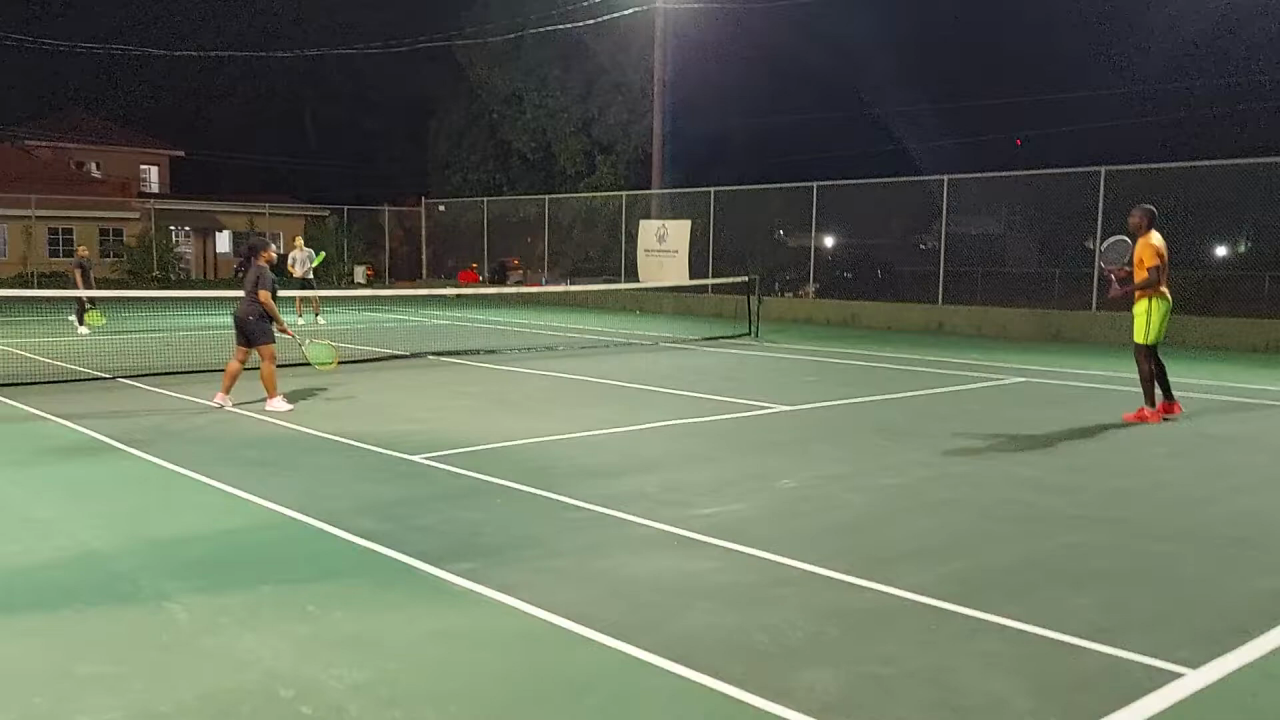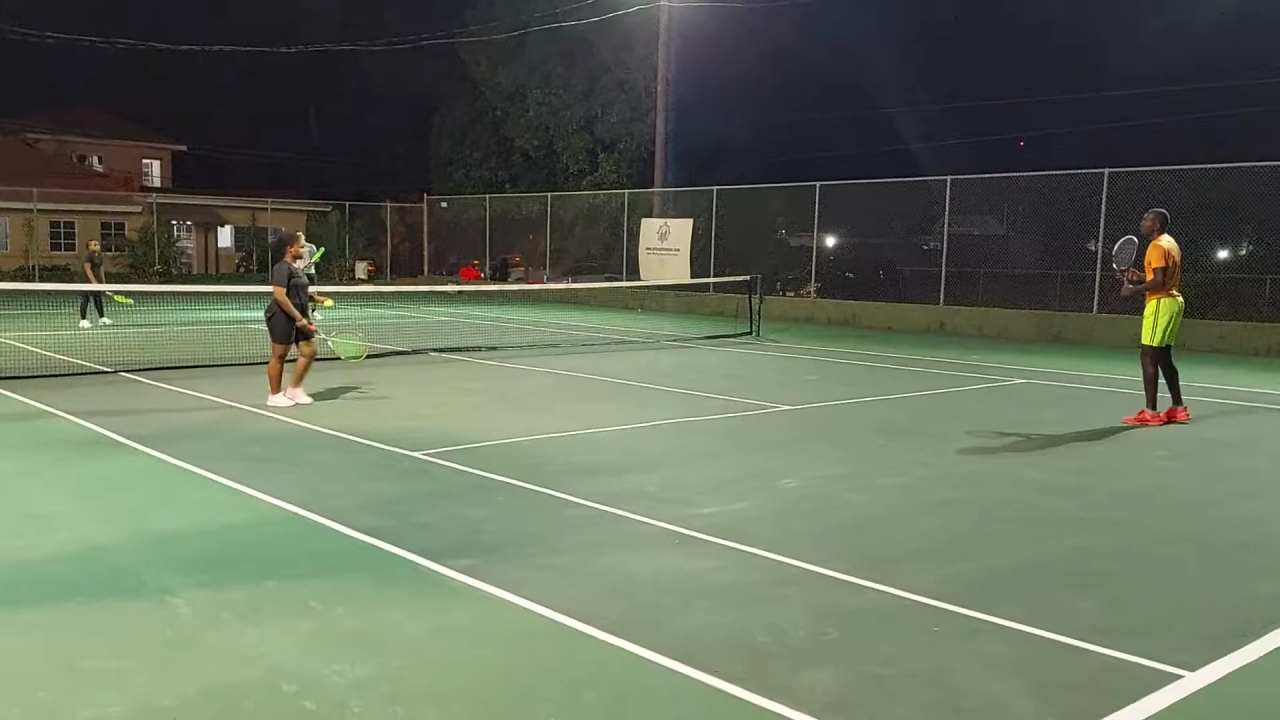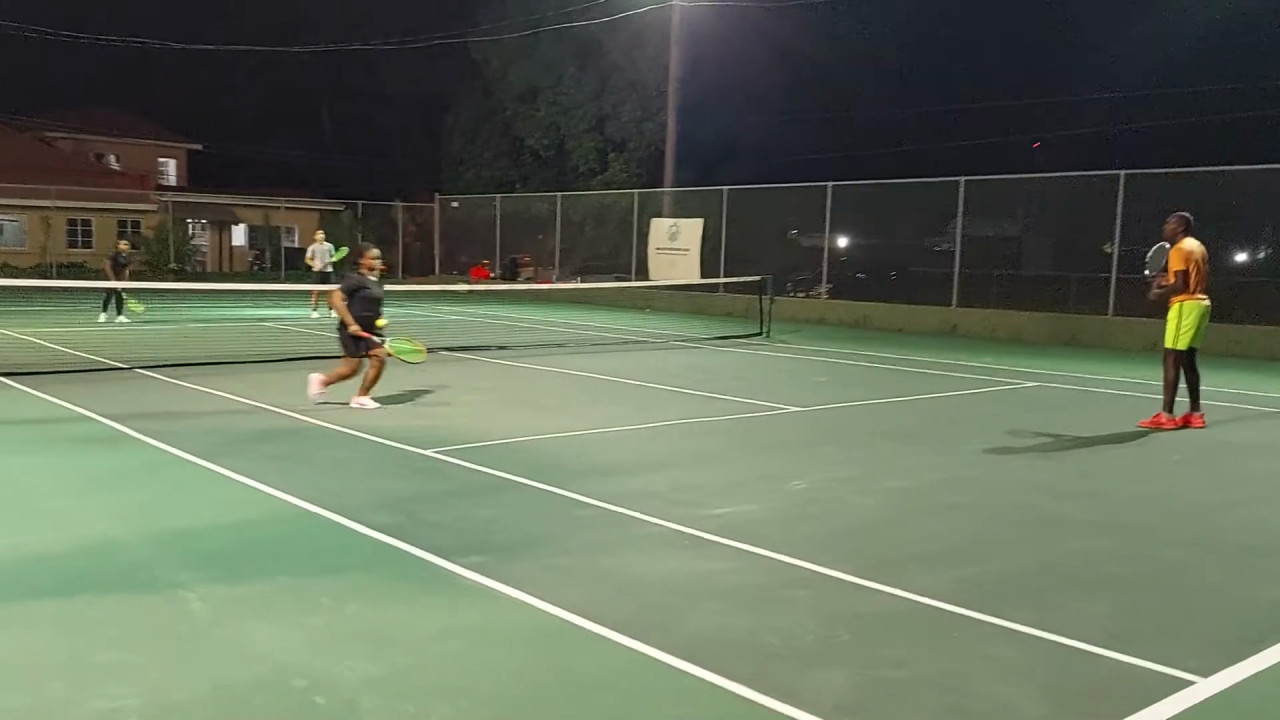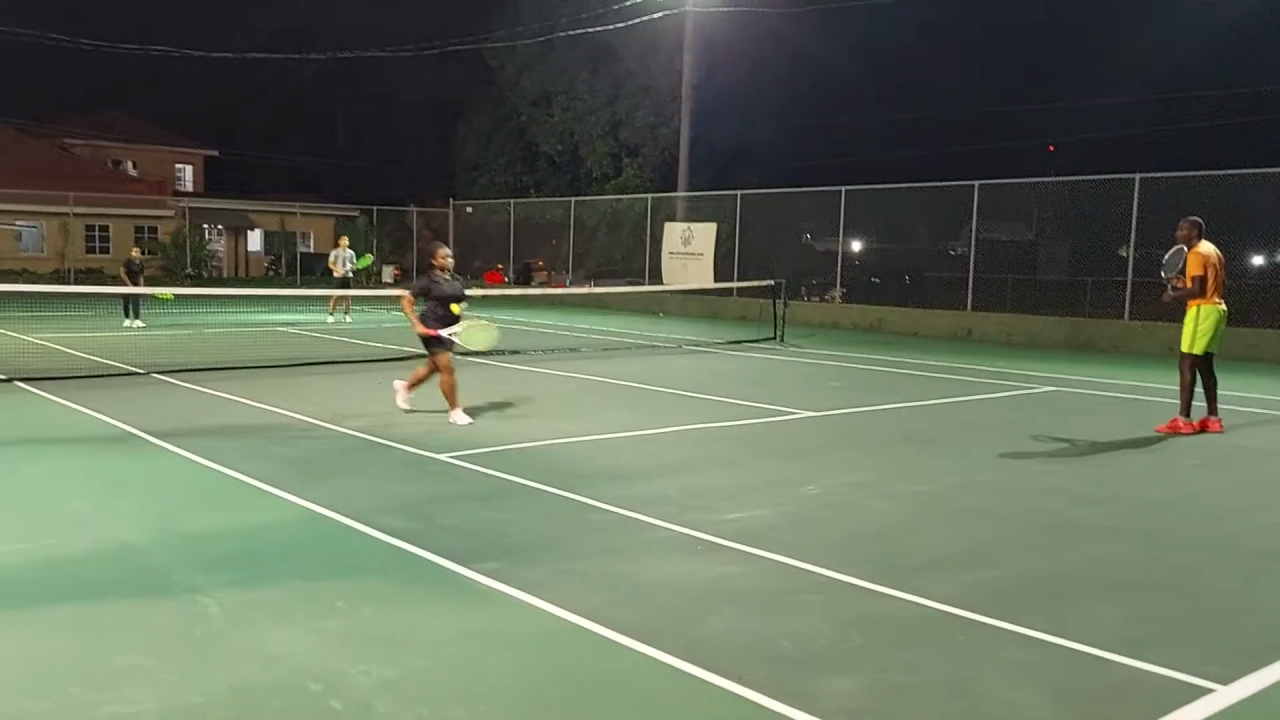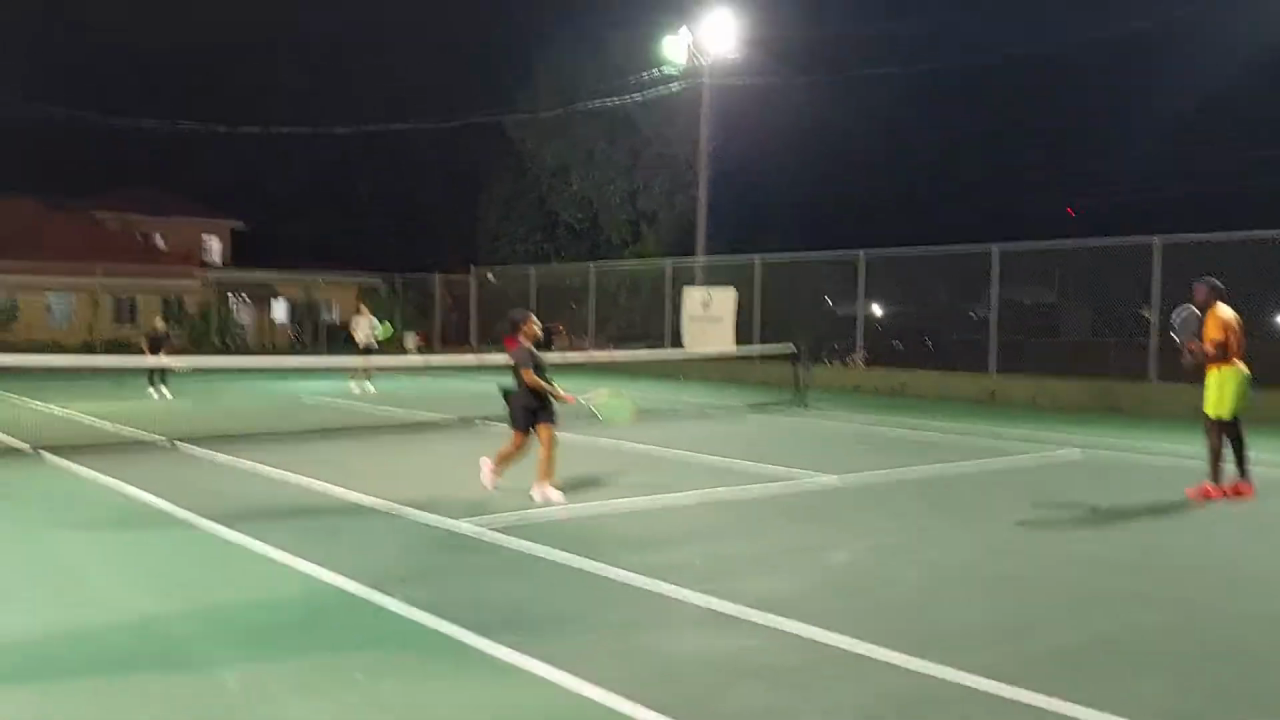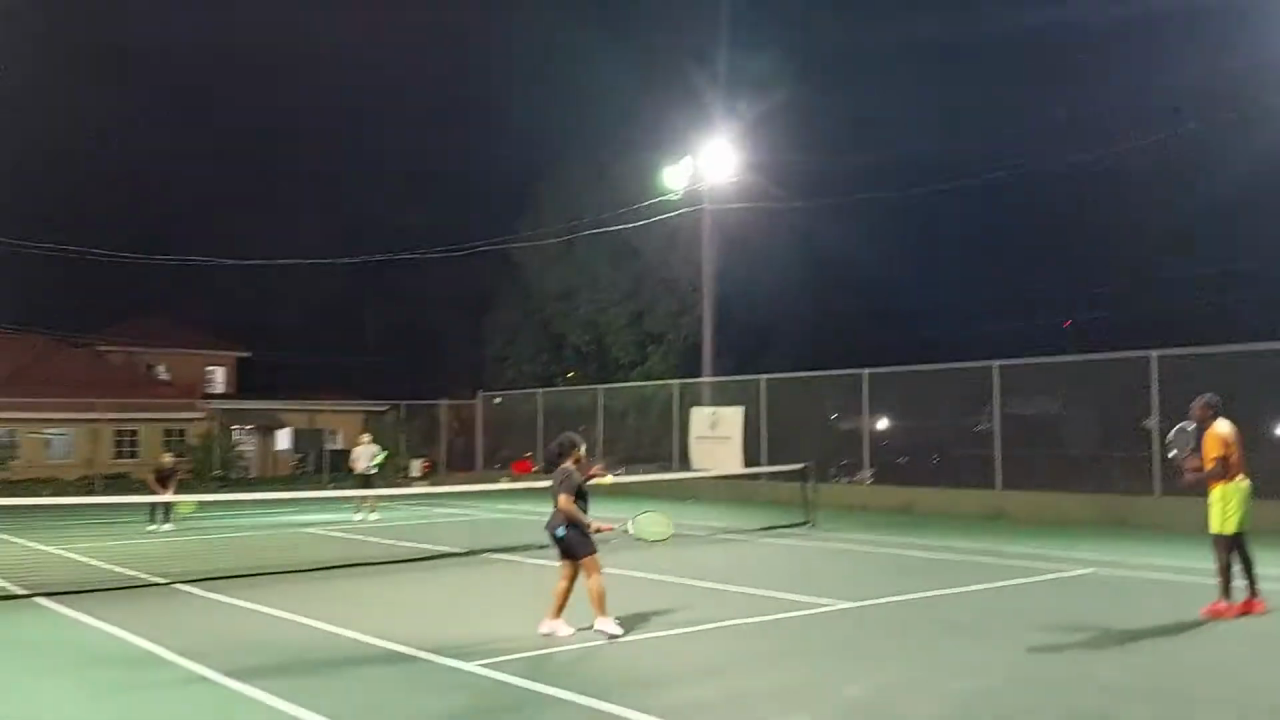
dt=0.4s
person 1, frame 1
left shoulder: (1149, 243)
right shoulder: (1151, 239)
left elbow: (1154, 279)
left wrist: (1124, 290)
left hip: (1151, 302)
right hip: (1154, 301)
left knee: (1142, 354)
right knee: (1150, 354)
left ankle: (1150, 410)
right ankle: (1169, 401)
person 1, frame 2
left shoulder: (1157, 246)
right shoulder: (1170, 243)
left elbow: (1160, 281)
left wrist: (1134, 290)
right wrist: (1141, 277)
left hip: (1161, 304)
right hip: (1171, 302)
left knee: (1148, 356)
right knee: (1163, 357)
left ankle: (1151, 412)
right ankle: (1178, 408)
person 1, frame 3
left shoulder: (1179, 249)
right shoulder: (1198, 247)
left elbow: (1181, 285)
left wrist: (1159, 294)
right wrist: (1168, 283)
left hip: (1185, 307)
right hip: (1200, 305)
left knee: (1171, 359)
right knee: (1188, 360)
left ankle: (1167, 416)
right ankle: (1195, 414)
person 1, frame 4
left shoulder: (1196, 253)
right shoulder: (1213, 250)
left elbow: (1197, 289)
left wrist: (1174, 296)
right wrist: (1185, 285)
left hip: (1202, 311)
right hip: (1216, 309)
left knee: (1187, 363)
right knee: (1205, 364)
left ankle: (1184, 420)
right ankle: (1212, 419)
person 1, frame 5
left shoulder: (1214, 316)
right shoulder: (1229, 313)
left elbow: (1220, 354)
left wrist: (1196, 360)
right wrist: (1201, 349)
left hip: (1223, 374)
right hip: (1236, 371)
left knee: (1214, 427)
right knee: (1231, 427)
left ankle: (1214, 485)
right ankle: (1243, 482)
person 1, frame 6
left shoulder: (1214, 433)
right shoulder: (1225, 427)
left elbow: (1221, 470)
left wrist: (1195, 478)
right wrist: (1201, 465)
left hip: (1227, 490)
right hip: (1236, 487)
left knee: (1222, 544)
right knee: (1237, 543)
left ankle: (1225, 602)
right ankle: (1254, 598)
person 2, frame 1
left shoulder: (253, 271)
right shoulder: (264, 273)
right elbow: (265, 299)
left wrist: (274, 319)
right wrist: (280, 322)
left hip: (243, 317)
right hip: (255, 319)
left knee: (239, 358)
right knee: (269, 358)
left ankle: (222, 395)
right ankle: (273, 400)
person 2, frame 2
left shoulder: (296, 267)
right shoulder: (282, 268)
right elbow: (279, 296)
left wrist: (316, 298)
right wrist: (298, 318)
left hip: (299, 317)
right hip: (282, 316)
left knee: (308, 352)
right knee: (280, 356)
left ankle: (294, 390)
right ankle: (275, 395)
person 2, frame 3
left shoulder: (377, 281)
right shoulder: (355, 279)
right elbow: (337, 301)
left wrist: (379, 319)
right wrist: (352, 324)
left hip: (370, 329)
right hip: (351, 330)
left knee: (380, 359)
right knee: (351, 368)
left ankle: (362, 397)
right ankle: (319, 381)
person 2, frame 4
left shoulder: (457, 280)
right shoulder: (427, 280)
left elbow: (462, 303)
right elbow: (406, 301)
left wrist: (460, 309)
right wrist: (416, 324)
left hip: (448, 330)
right hip: (431, 330)
left knee: (432, 366)
right knee: (448, 368)
left ankle: (404, 387)
right ankle: (455, 411)
person 2, frame 5
left shoulder: (529, 348)
right shoulder: (522, 349)
right elbow: (529, 379)
left wrist: (549, 384)
right wrist: (556, 393)
left hip: (540, 401)
right hip: (523, 401)
left knee: (549, 442)
right knee: (518, 444)
left ankle: (543, 487)
right ankle: (490, 465)
person 2, frame 6
left shoulder: (561, 472)
right shoulder: (571, 475)
right elbow: (564, 504)
left wrist: (588, 476)
right wrist: (588, 524)
left hip: (561, 529)
right hip: (571, 528)
left knee: (568, 576)
right knee: (594, 572)
left ankle: (552, 622)
right ankle: (602, 620)
